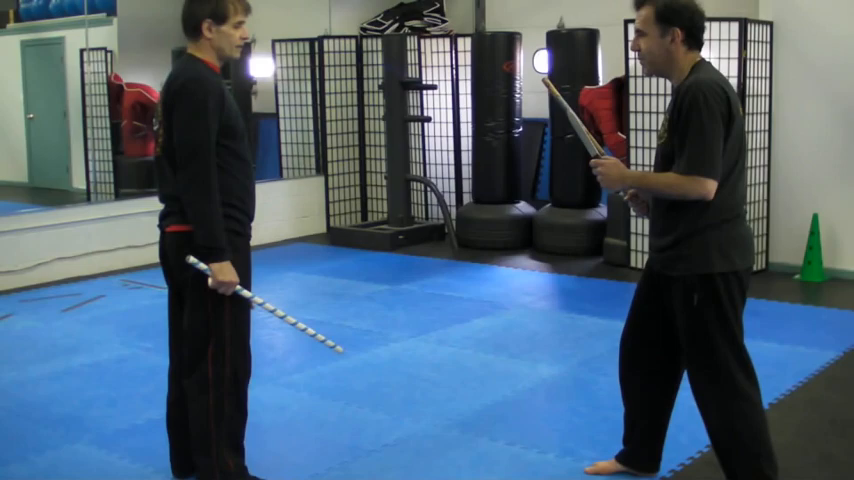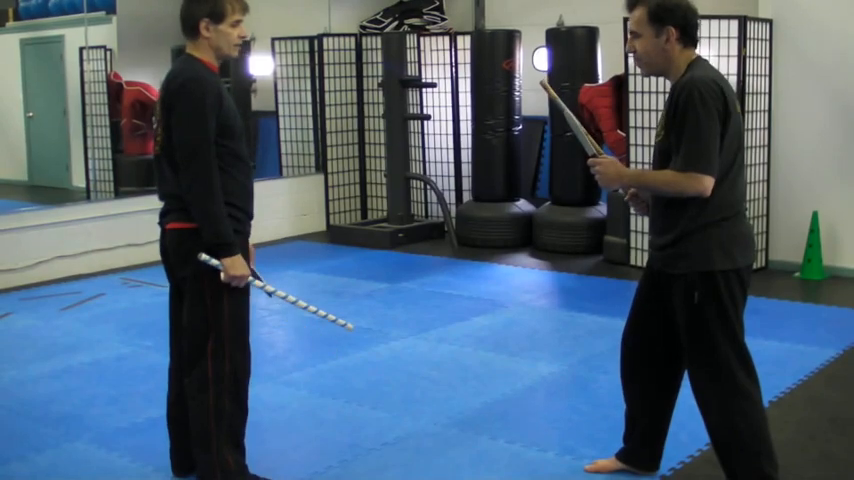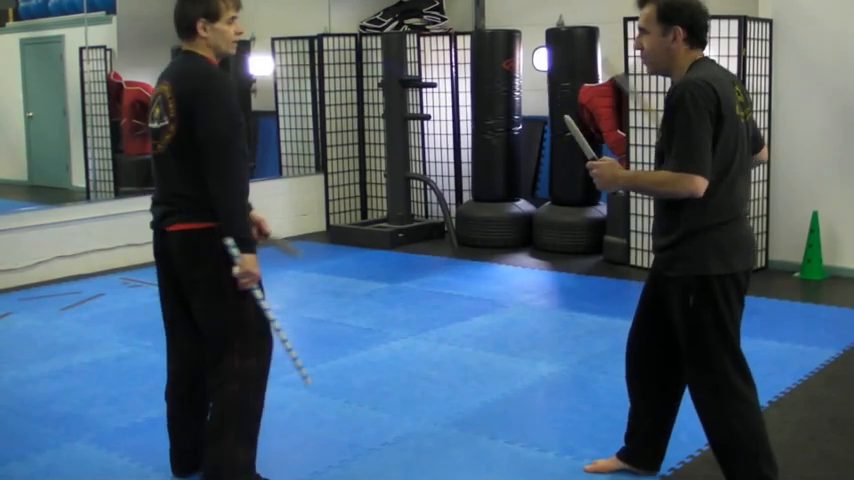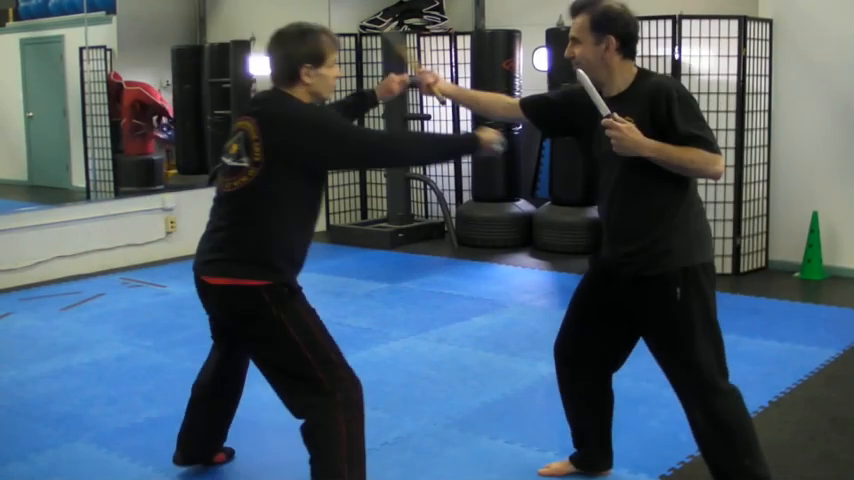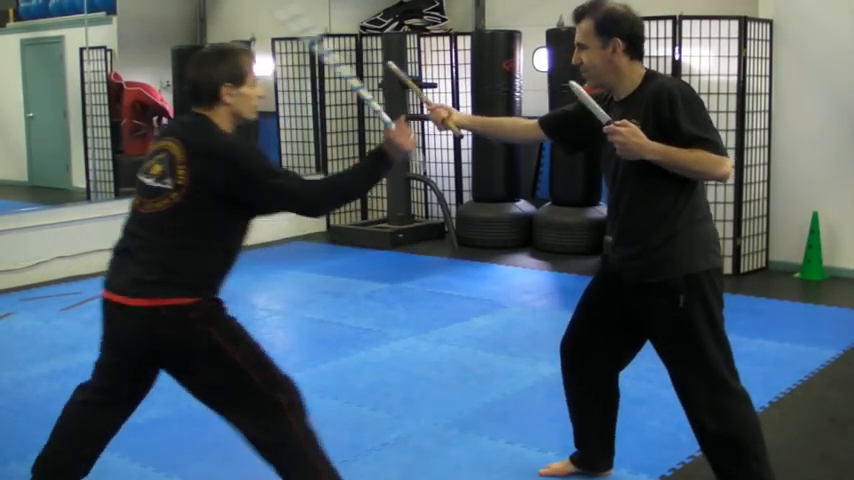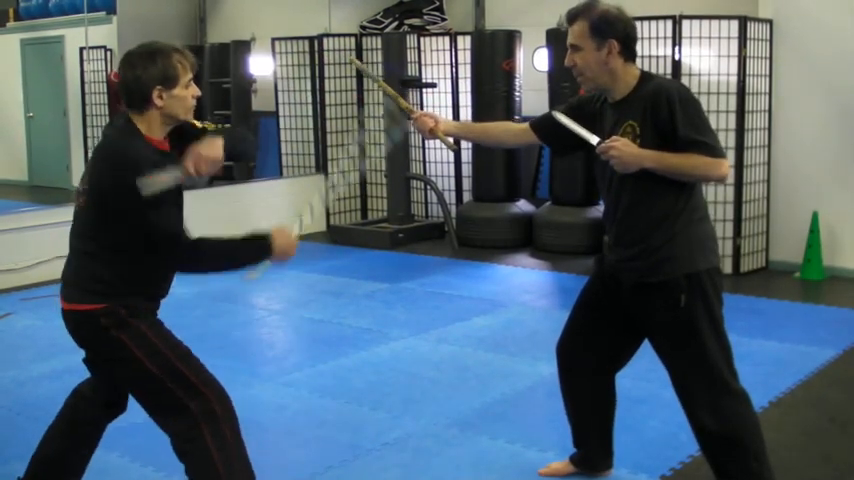
dt=0.7s
person 1, frame 1
left shoulder: (701, 92)
right shoulder: (691, 88)
left elbow: (702, 184)
left wrist: (628, 179)
right wrist: (651, 196)
left hip: (707, 260)
right hip: (676, 255)
left knee: (720, 376)
right knee: (643, 354)
person 1, frame 2
left shoulder: (698, 88)
right shoulder: (690, 85)
left elbow: (699, 180)
left wrist: (626, 177)
right wrist: (652, 196)
left hip: (709, 258)
right hip: (678, 252)
left knee: (720, 374)
right knee: (644, 351)
person 1, frame 3
left shoulder: (691, 89)
right shoulder: (721, 81)
left elbow: (690, 182)
right elbow: (758, 151)
left wrist: (622, 179)
left hip: (706, 259)
right hip: (686, 254)
left knee: (717, 377)
right knee: (647, 352)
person 1, frame 4
left shoulder: (663, 93)
right shoulder: (585, 98)
left elbow: (713, 165)
right elbow: (513, 110)
left wrist: (643, 146)
right wrist: (449, 90)
left hip: (675, 263)
right hip: (618, 260)
left knee: (702, 379)
right knee: (575, 357)
person 1, frame 5
left shoulder: (669, 95)
right shoulder: (599, 106)
left elbow: (720, 166)
right elbow: (533, 130)
left wrist: (647, 148)
right wrist: (463, 120)
left hip: (681, 269)
right hip: (623, 264)
left knee: (709, 387)
right knee: (582, 354)
person 1, frame 6
left shoulder: (666, 96)
right shoulder: (592, 108)
left elbow: (717, 167)
right elbow: (521, 133)
left wrist: (643, 158)
right wrist: (449, 127)
left hip: (679, 270)
right hip: (620, 266)
left knee: (710, 389)
right knee: (579, 355)
person 2, frame 1
left shoulder: (189, 79)
right shoulder: (199, 84)
right elbow: (197, 177)
right wrist: (218, 255)
left hip: (190, 241)
right hip: (207, 244)
left knee: (192, 355)
right knee: (222, 360)
person 2, frame 2
left shoulder: (191, 79)
right shoulder: (195, 83)
right elbow: (199, 176)
left wrist: (235, 237)
right wrist: (227, 249)
left hip: (191, 237)
right hip: (205, 241)
left knee: (192, 351)
right knee: (221, 356)
person 2, frame 3
left shoulder: (174, 78)
right shoulder: (210, 81)
right elbow: (222, 167)
left wrist: (241, 213)
right wrist: (243, 244)
left hip: (172, 231)
right hip: (205, 235)
left knee: (189, 348)
right knee: (243, 348)
person 2, frame 4
left shoulder: (261, 110)
right shoulder: (297, 123)
right elbow: (386, 150)
left wrist: (372, 95)
right wrist: (472, 141)
left hip: (213, 271)
right hip: (256, 283)
left knee: (230, 353)
right knee: (332, 393)
person 2, frame 5
left shoulder: (172, 137)
right shoulder: (224, 152)
right elbow: (308, 199)
right wrist: (388, 154)
left hip: (121, 300)
right hip: (175, 309)
left knee: (108, 389)
right knee: (272, 402)
person 2, frame 6
left shoulder: (147, 131)
right shoulder: (129, 161)
left elbow: (237, 139)
right elbow: (180, 253)
left wrist: (215, 143)
right wrist: (266, 245)
left hip: (96, 301)
right hip: (109, 310)
left knee: (105, 390)
right knee: (202, 407)
